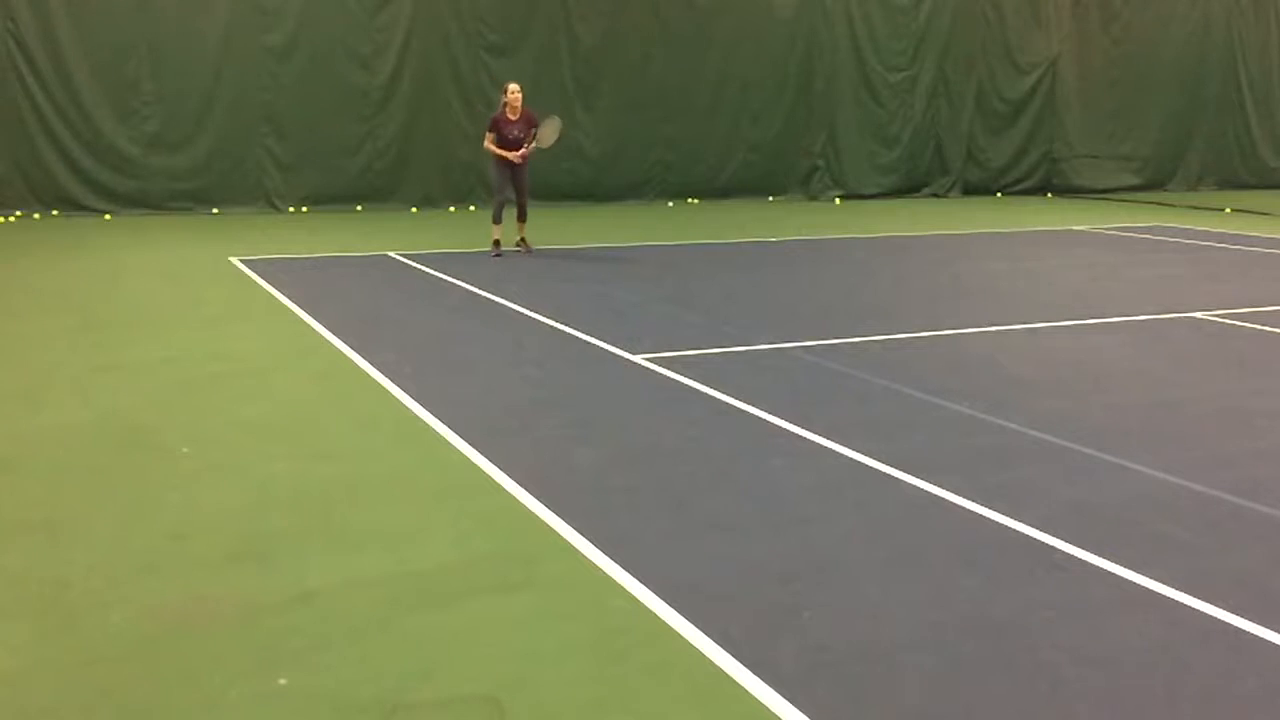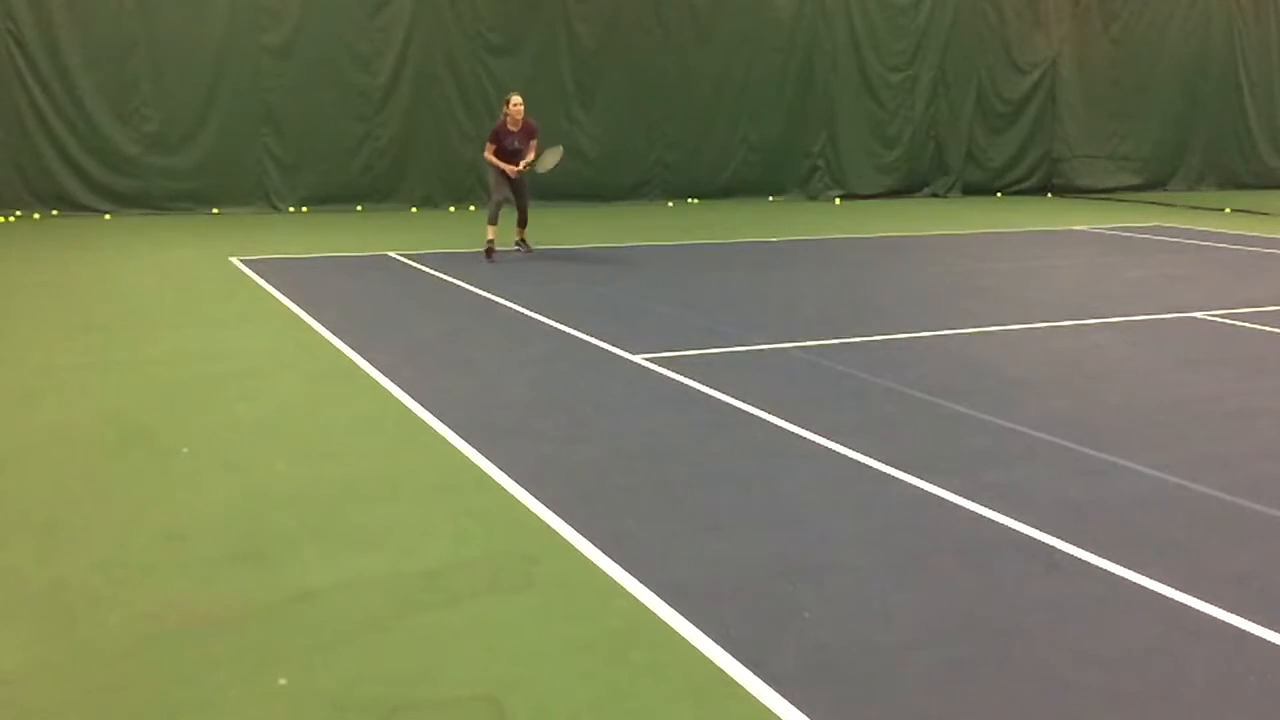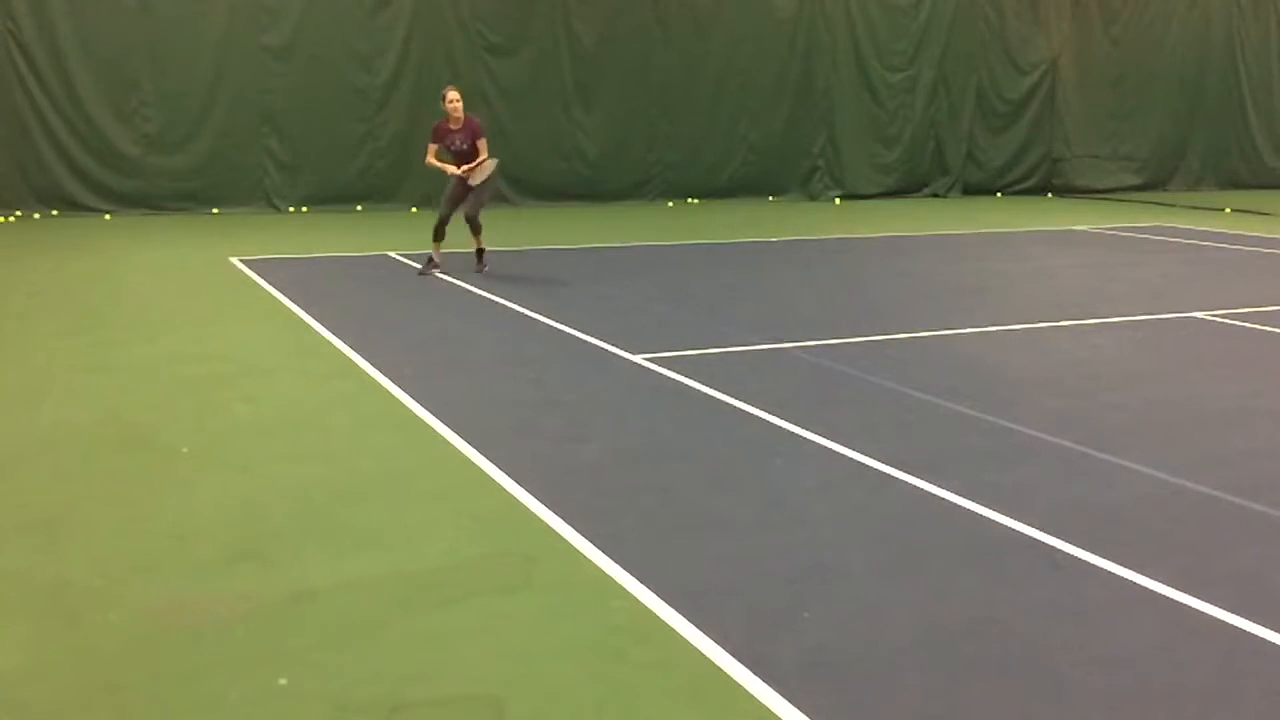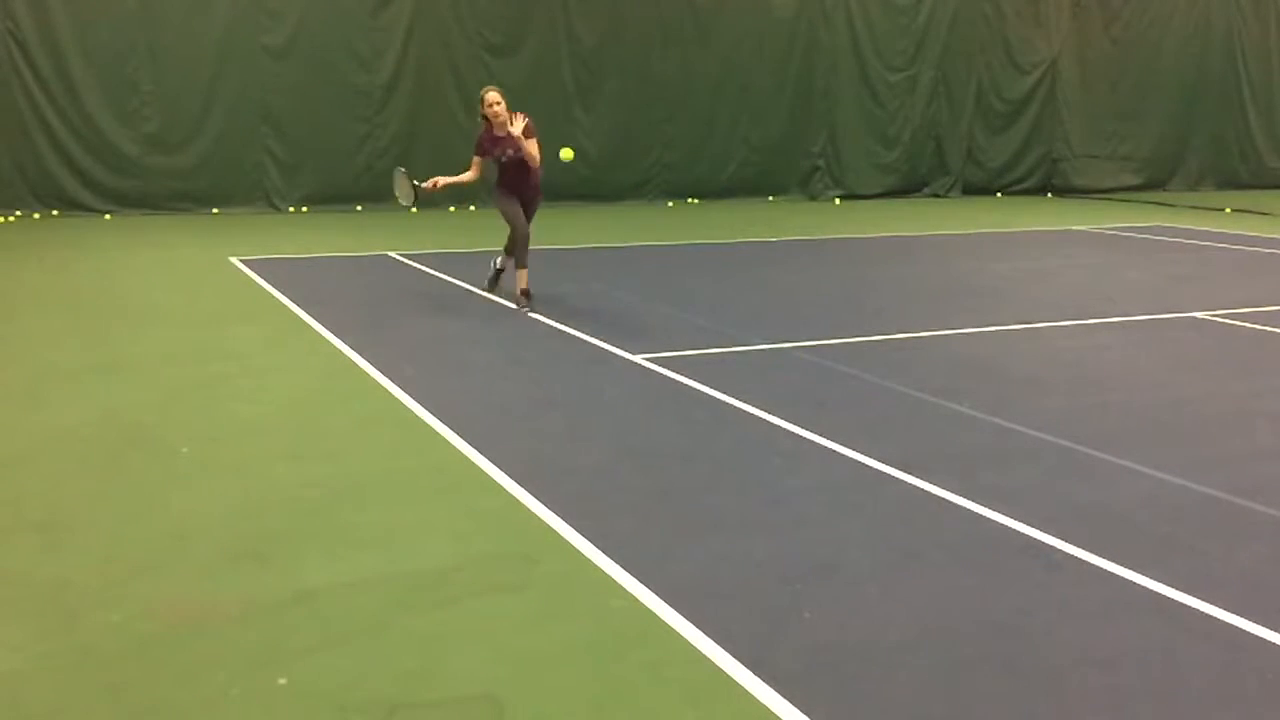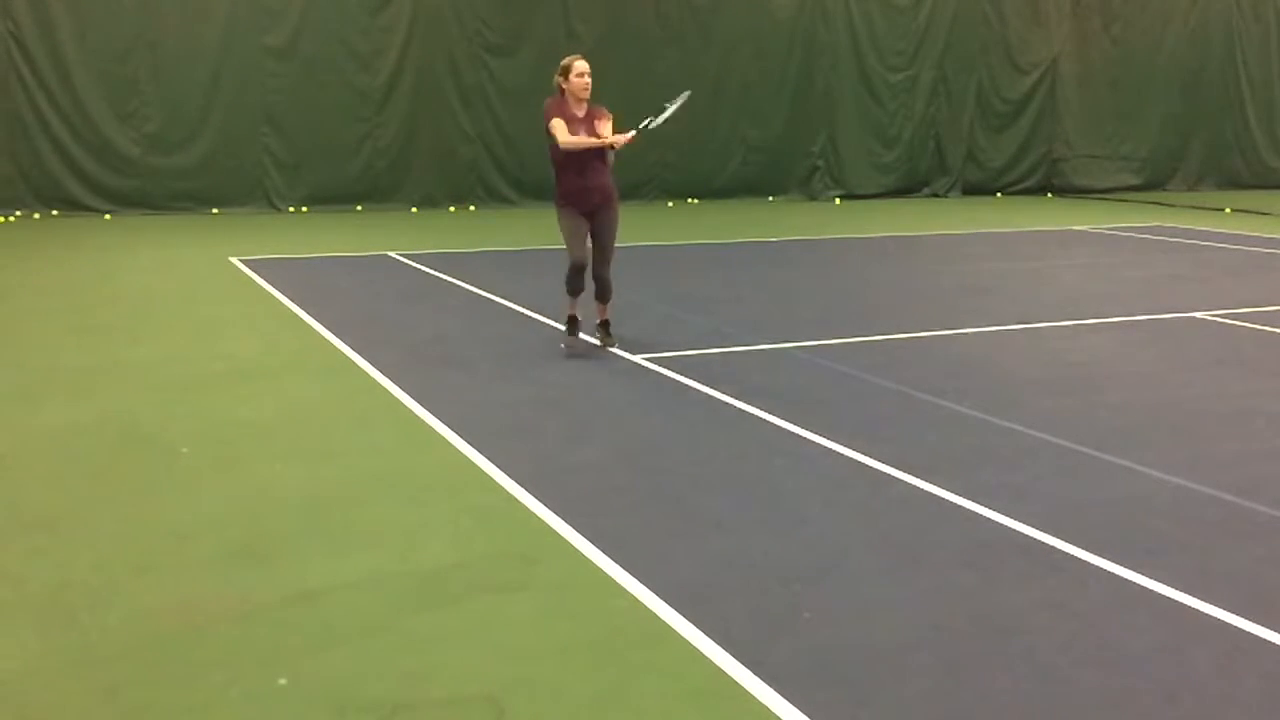
dt=0.7s
person 1, frame 1
left shoulder: (529, 116)
right shoulder: (497, 118)
left elbow: (533, 139)
right elbow: (487, 144)
left wrist: (528, 148)
right wrist: (507, 154)
left hip: (520, 161)
right hip: (501, 162)
left knee: (522, 200)
right knee: (500, 199)
left ankle: (521, 239)
right ankle: (496, 242)
person 1, frame 2
left shoulder: (530, 127)
right shoulder: (498, 129)
left elbow: (531, 151)
right elbow: (487, 154)
left wrist: (525, 163)
right wrist: (505, 167)
left hip: (516, 169)
right hip: (498, 168)
left knee: (522, 206)
right knee: (497, 199)
left ankle: (520, 239)
right ankle: (490, 243)
person 1, frame 3
left shoulder: (475, 125)
right shoulder: (439, 128)
left elbow: (484, 155)
right elbow: (429, 159)
left wrist: (469, 167)
right wrist: (445, 167)
right hip: (458, 178)
left knee: (470, 214)
right knee: (442, 216)
left ankle: (480, 251)
right ankle: (435, 260)
person 1, frame 4
left shoulder: (524, 125)
right shoulder: (484, 137)
left elbow: (535, 162)
right elbow: (474, 173)
left wrist: (519, 137)
right wrist: (446, 180)
left hip: (531, 191)
right hip: (506, 192)
left knee: (518, 239)
right knee: (522, 233)
left ankle: (499, 265)
right ankle: (523, 291)
person 1, frame 5
left shoulder: (599, 113)
right shoulder: (555, 107)
left elbow: (607, 159)
right elbow: (564, 142)
left wrist: (610, 141)
right wrist: (608, 142)
left hip: (603, 201)
right hip: (571, 204)
left knee: (601, 269)
right knee: (577, 261)
left ankle: (603, 321)
right ankle: (572, 313)
